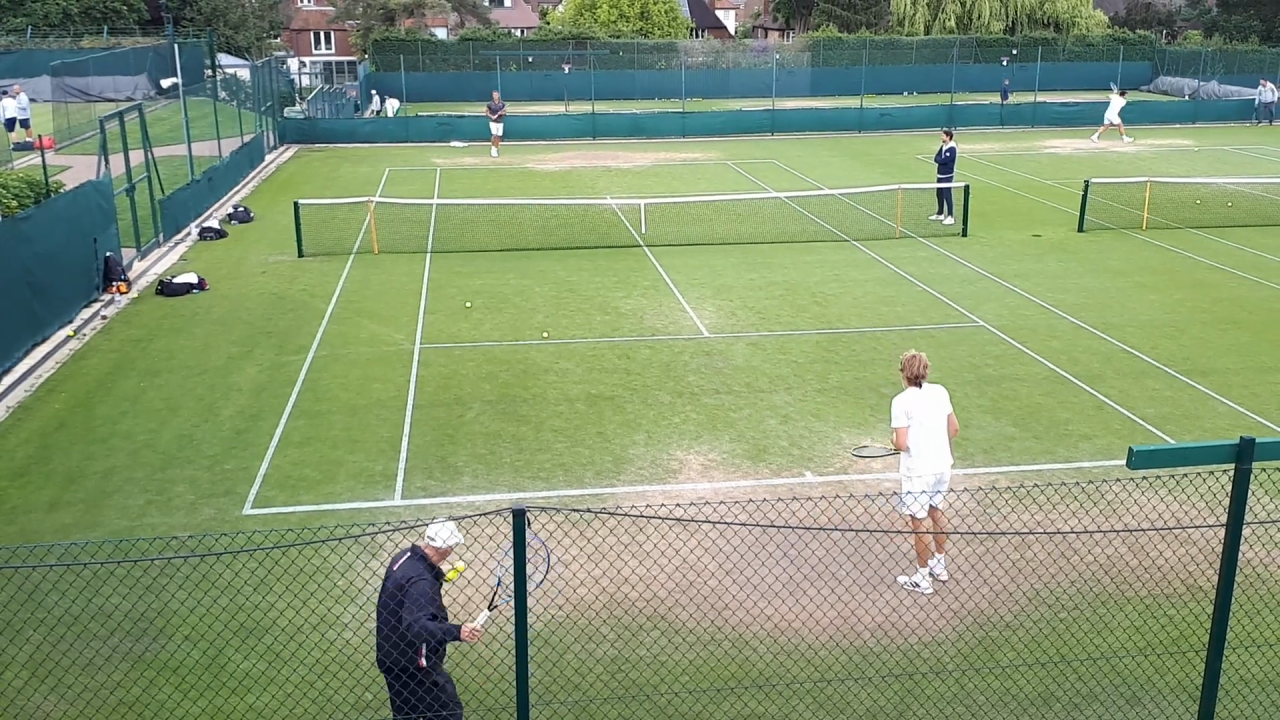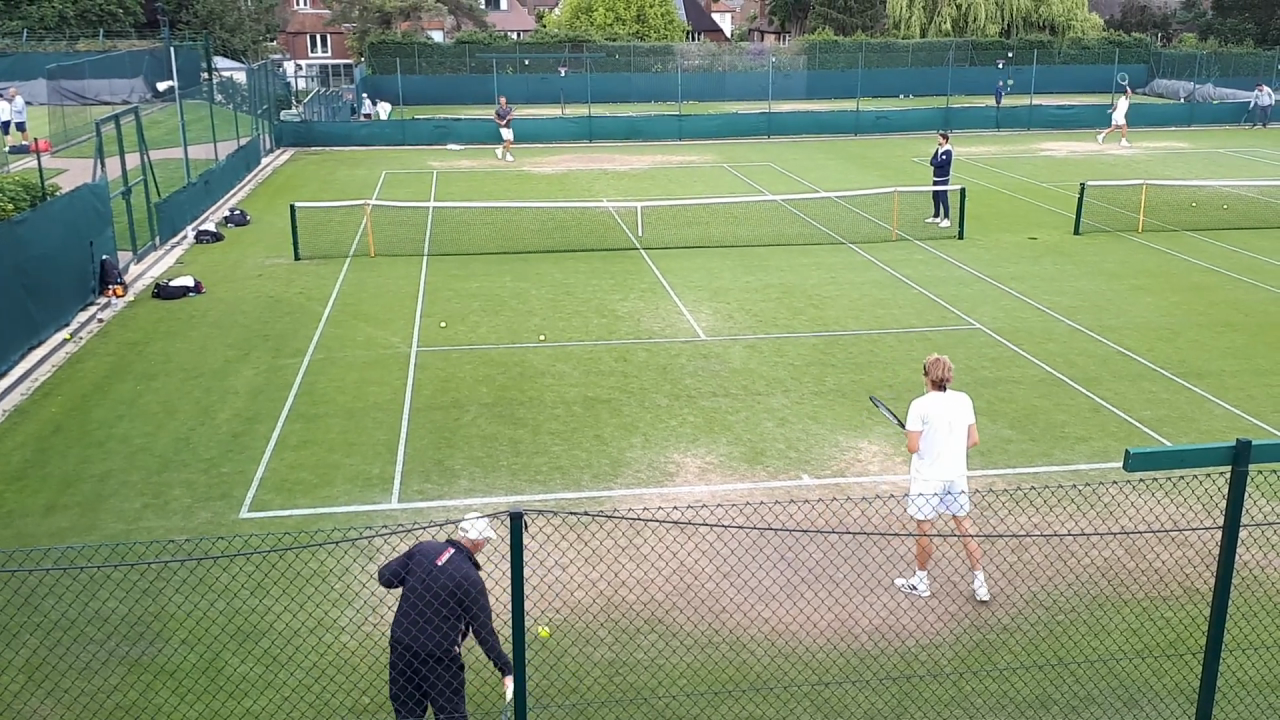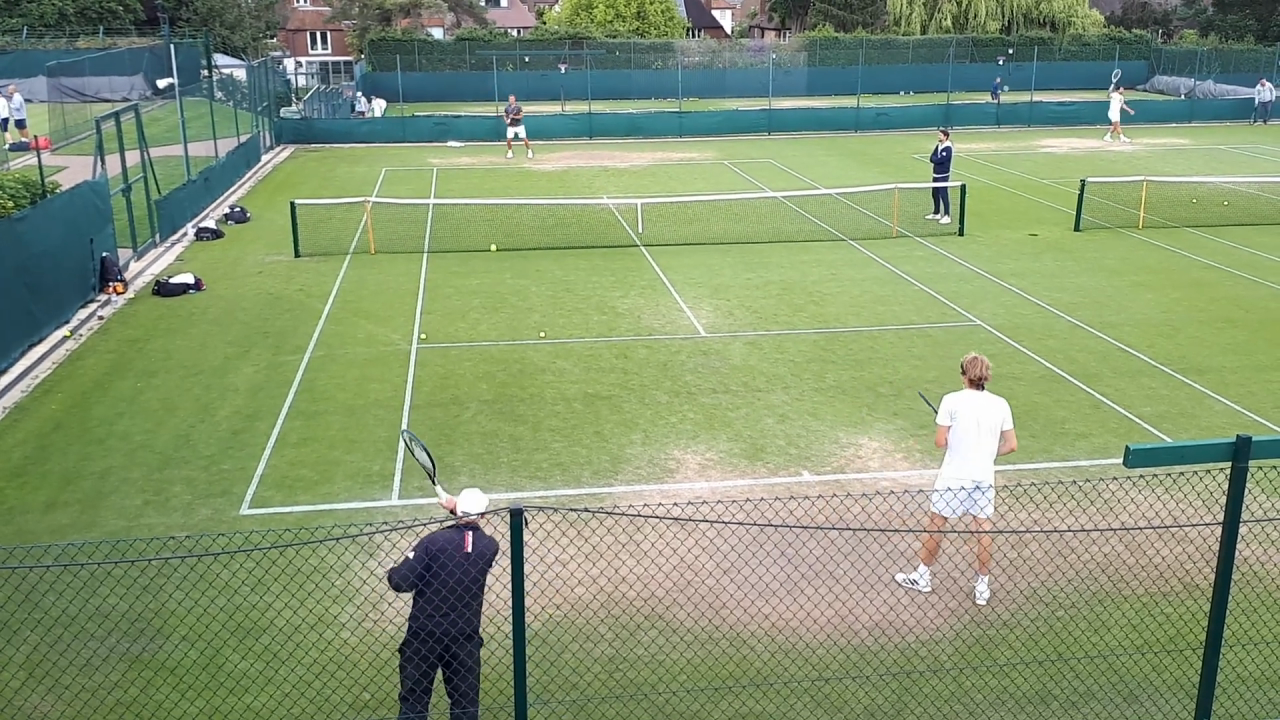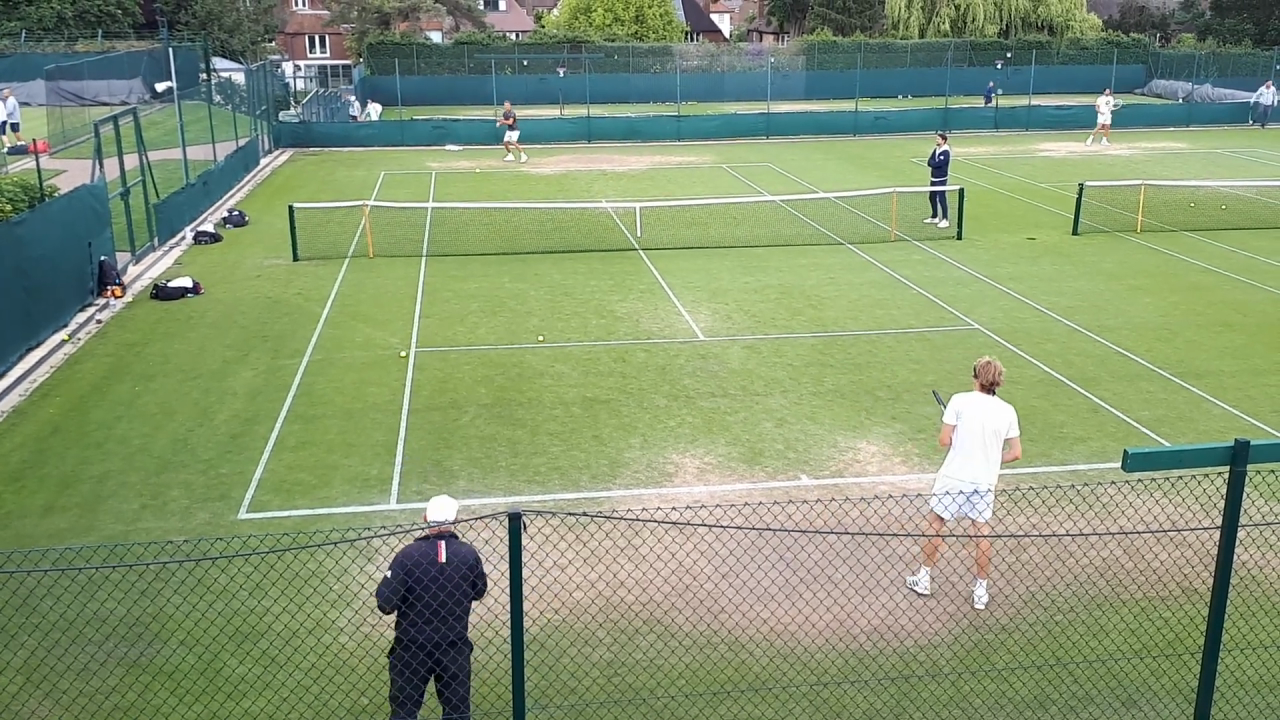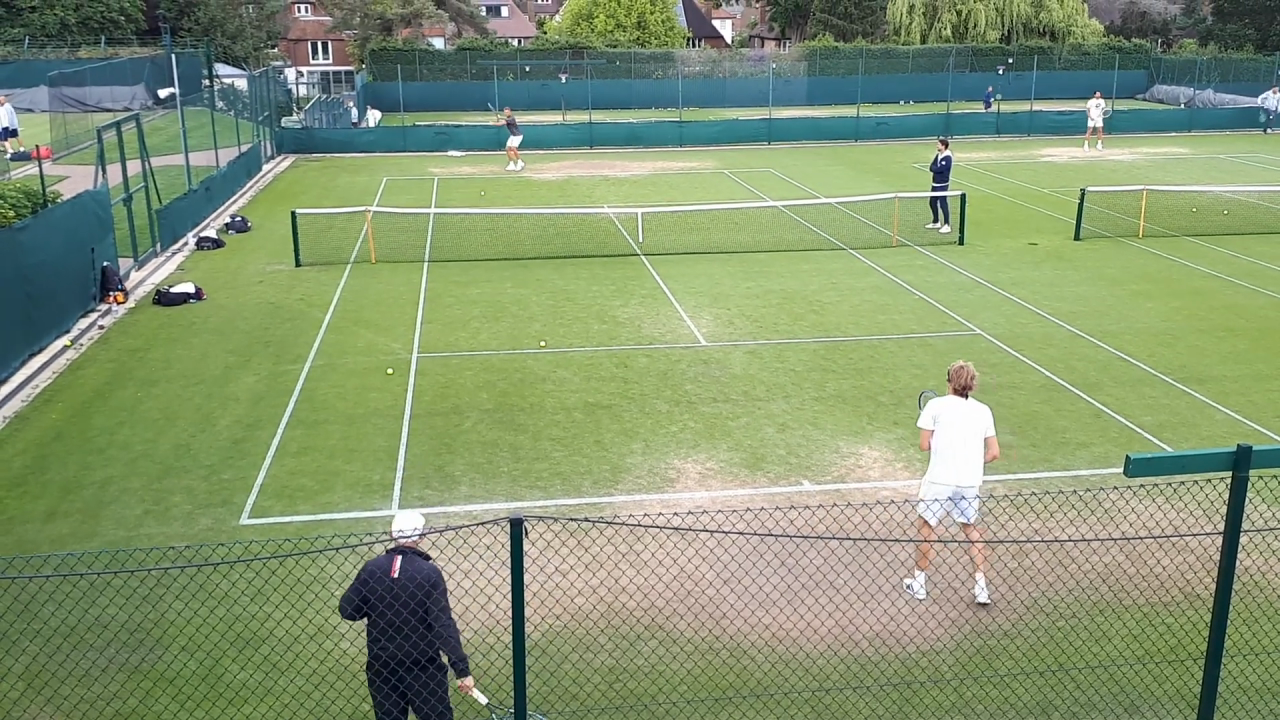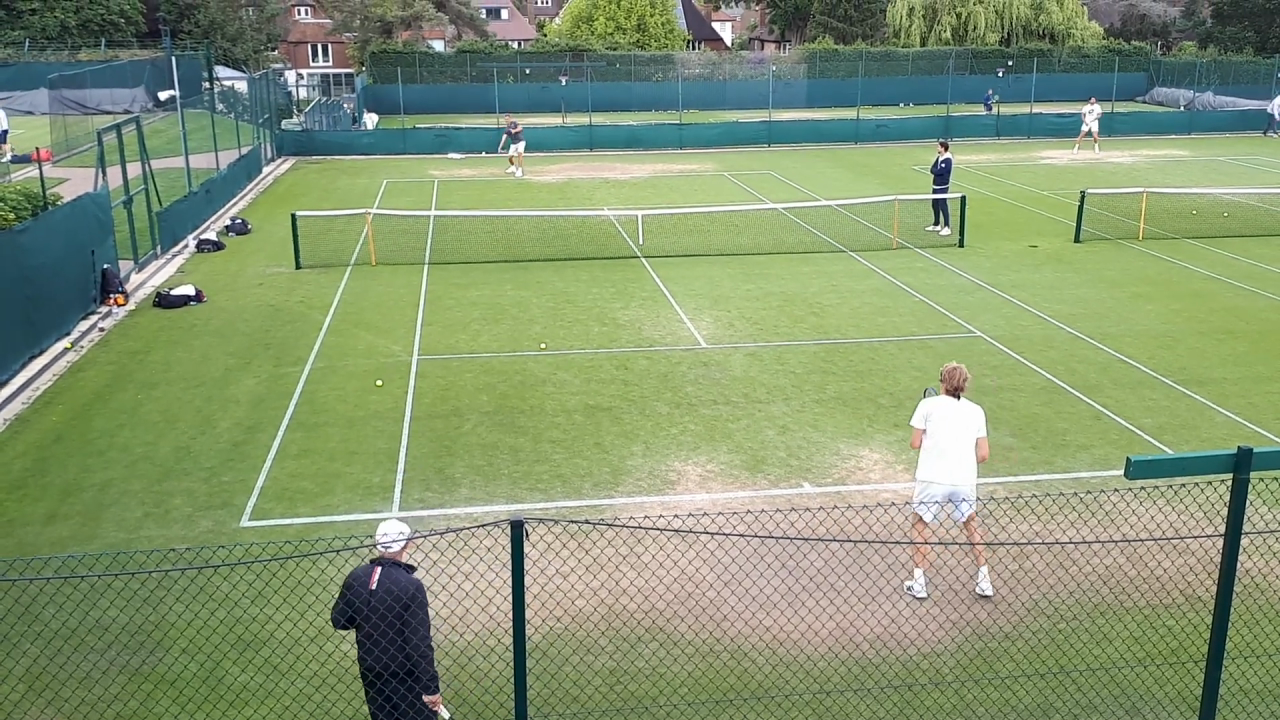
dt=0.4s
person 1, frame 1
left shoulder: (902, 401)
right shoulder: (940, 392)
left elbow: (902, 444)
right elbow: (954, 429)
left wrist: (895, 439)
left hip: (918, 472)
right hip: (942, 467)
left knee: (919, 524)
right knee: (936, 513)
left ankle: (923, 578)
right ankle: (939, 563)
person 1, frame 2
left shoulder: (921, 405)
right shoulder: (964, 401)
left elbow: (912, 447)
right elbow: (973, 439)
left wrist: (911, 439)
left hip: (928, 478)
right hip: (956, 476)
left knee: (924, 528)
right knee: (965, 526)
left ankle: (921, 582)
right ankle: (980, 584)
person 1, frame 3
left shoulder: (952, 401)
right shoulder: (1000, 404)
left elbow: (940, 442)
right elbow: (1011, 445)
left hip: (954, 476)
right hip: (984, 478)
left knee: (937, 524)
right knee: (982, 529)
left ankle: (923, 576)
right ankle: (982, 587)
person 1, frame 4
left shoulder: (960, 401)
right shoulder: (1008, 411)
left elbow: (945, 441)
right elbow: (1016, 453)
left hip: (954, 477)
right hip: (984, 482)
left knee: (935, 525)
right knee: (982, 533)
left ankle: (923, 578)
right ankle: (981, 591)
person 1, frame 5
left shoulder: (936, 405)
right shoulder: (984, 411)
left elbow: (924, 445)
right elbow: (994, 453)
left hip: (939, 481)
right hip: (970, 483)
left knee: (926, 528)
right knee: (972, 531)
left ankle: (919, 583)
right ankle: (980, 586)
person 1, frame 6
left shoulder: (928, 405)
right shoulder: (976, 411)
left elbow: (915, 444)
right elbow: (983, 454)
left hip: (933, 480)
right hip: (964, 481)
left knee: (920, 524)
right knee: (970, 525)
left ankle: (919, 582)
right ankle: (983, 579)
person 2, frame 1
left shoulder: (405, 557)
right shoulder: (422, 581)
right elbow: (417, 627)
right wrist: (457, 632)
left hip: (391, 658)
right hip: (416, 666)
person 2, frame 2
left shoulder: (424, 549)
right shoulder: (469, 577)
left elbow: (386, 576)
right elbow: (485, 633)
right wrist: (506, 670)
left hip: (402, 645)
right hip: (438, 654)
person 2, frame 3
left shoulder: (434, 541)
right shoulder: (489, 546)
left elbow: (402, 583)
left wrist: (392, 574)
right wrist: (455, 509)
left hip: (424, 635)
right hip: (464, 637)
person 2, frame 4
left shoulder: (408, 555)
right shoulder: (468, 554)
left elbow: (386, 603)
right elbow: (479, 591)
left hip: (409, 648)
right hip: (452, 647)
person 2, frame 5
left shoulder: (371, 568)
right shoulder: (429, 572)
left elbow: (348, 610)
right elbow: (444, 626)
right wrist: (462, 670)
left hip: (380, 665)
right hip: (420, 665)
person 2, frame 6
left shoulder: (355, 578)
right shoulder: (410, 586)
left elbow: (339, 621)
right elbow: (419, 644)
right wrist: (431, 688)
left hip: (372, 674)
right hip: (407, 679)
